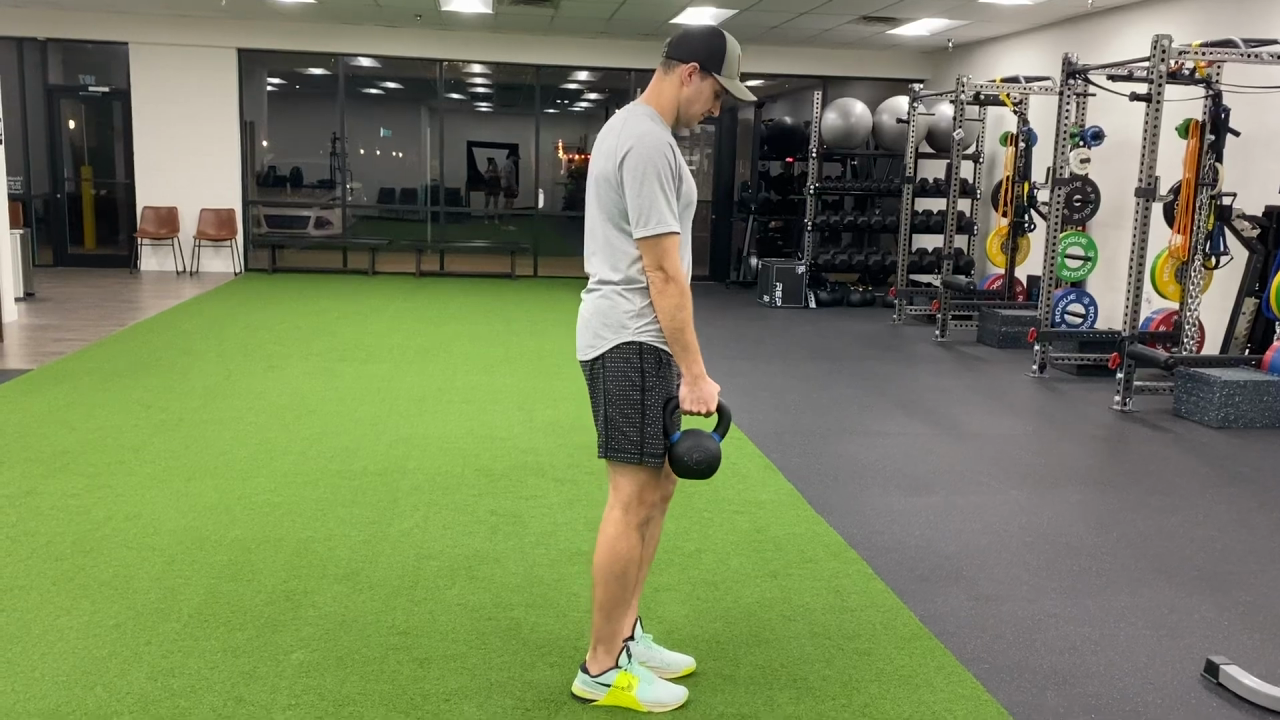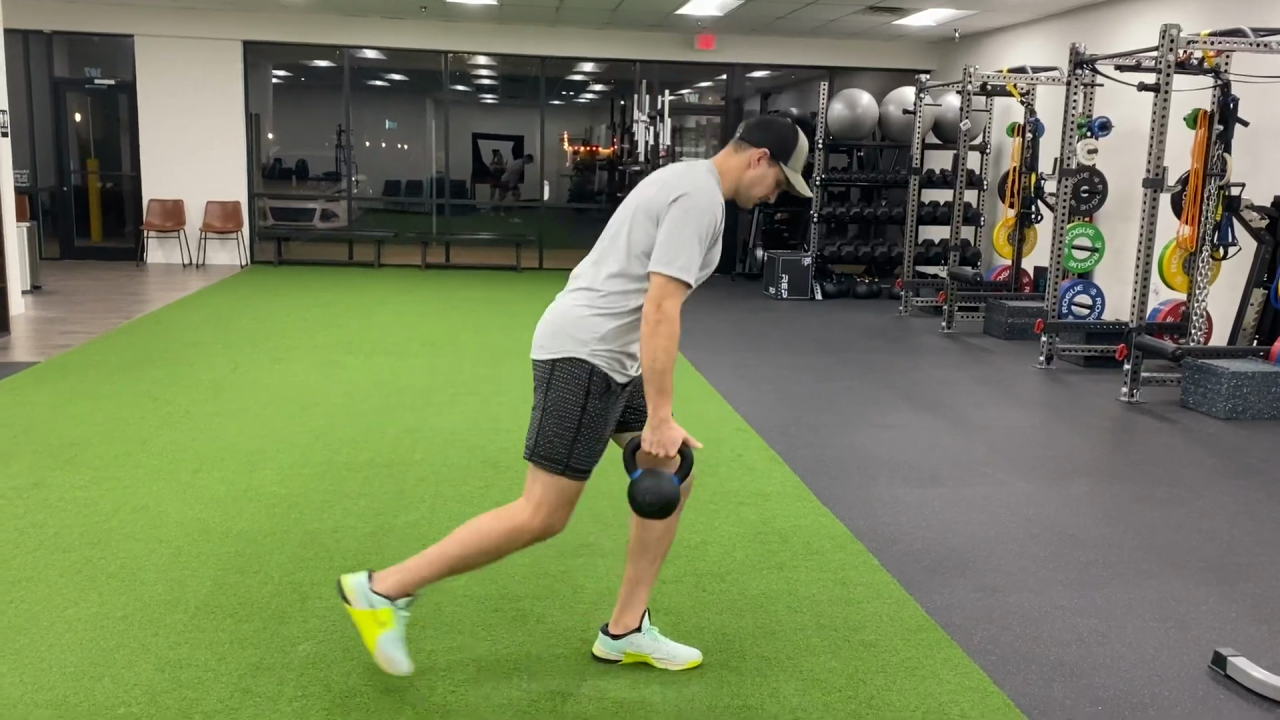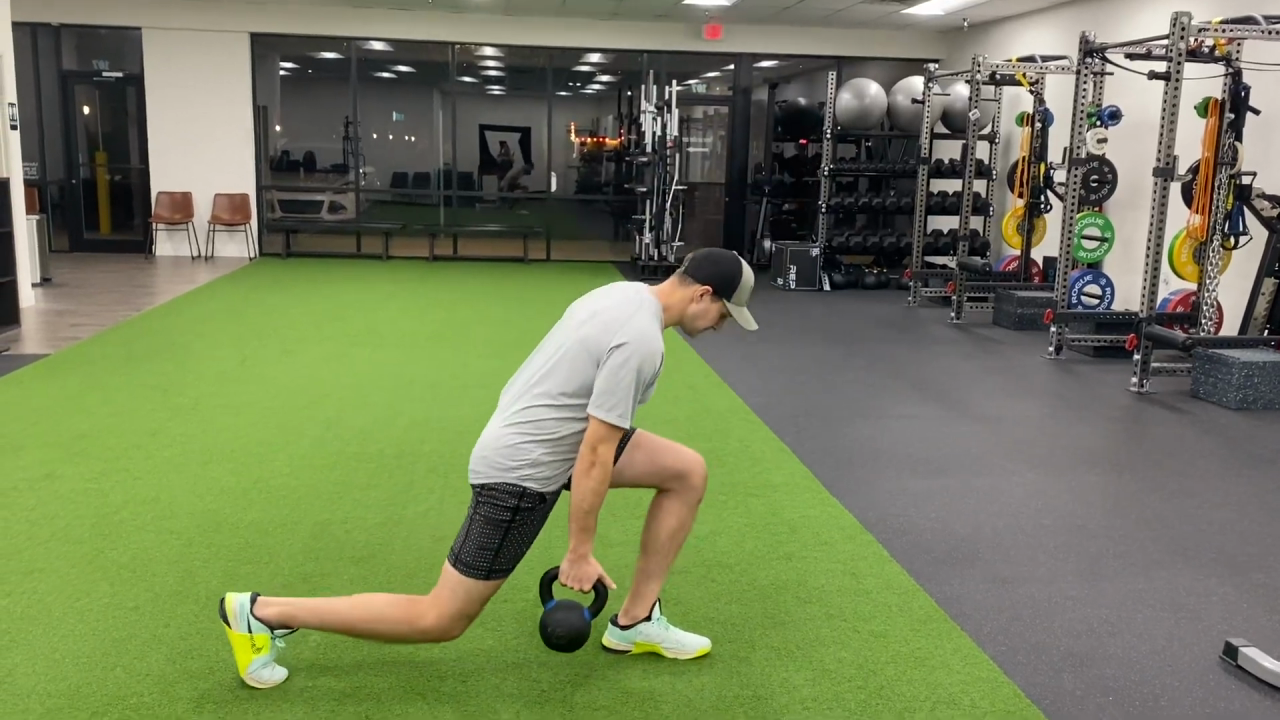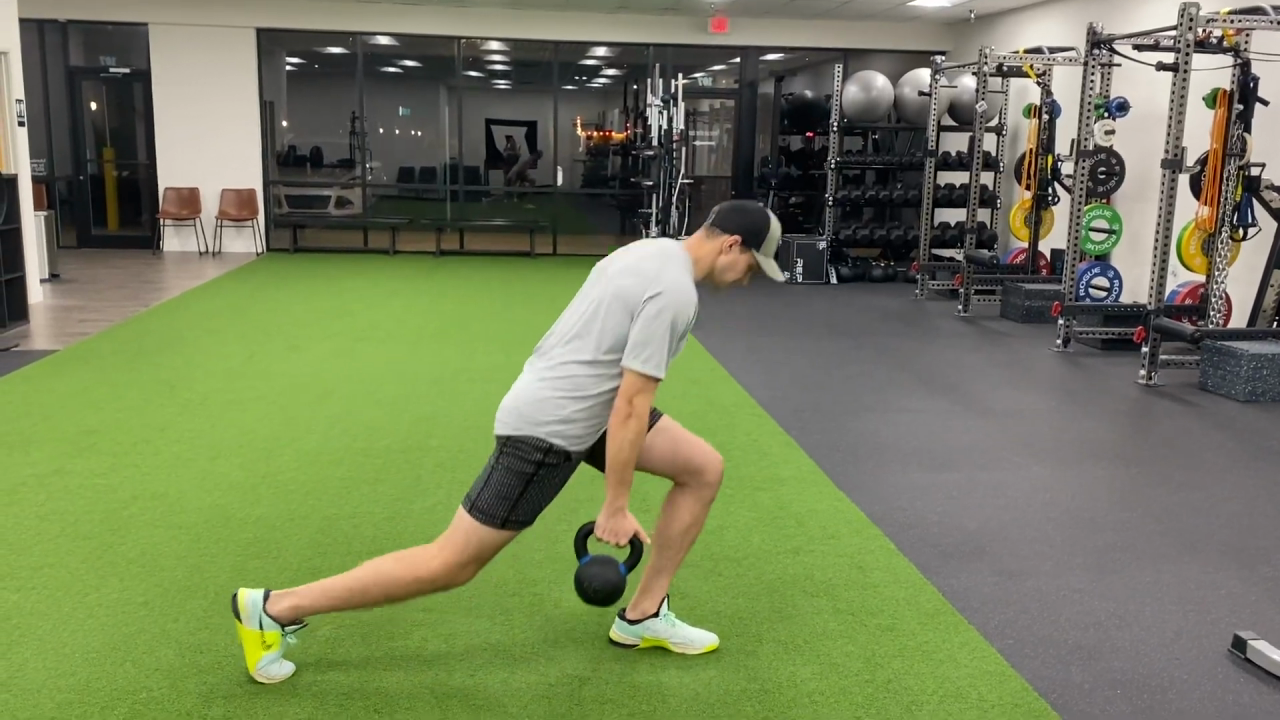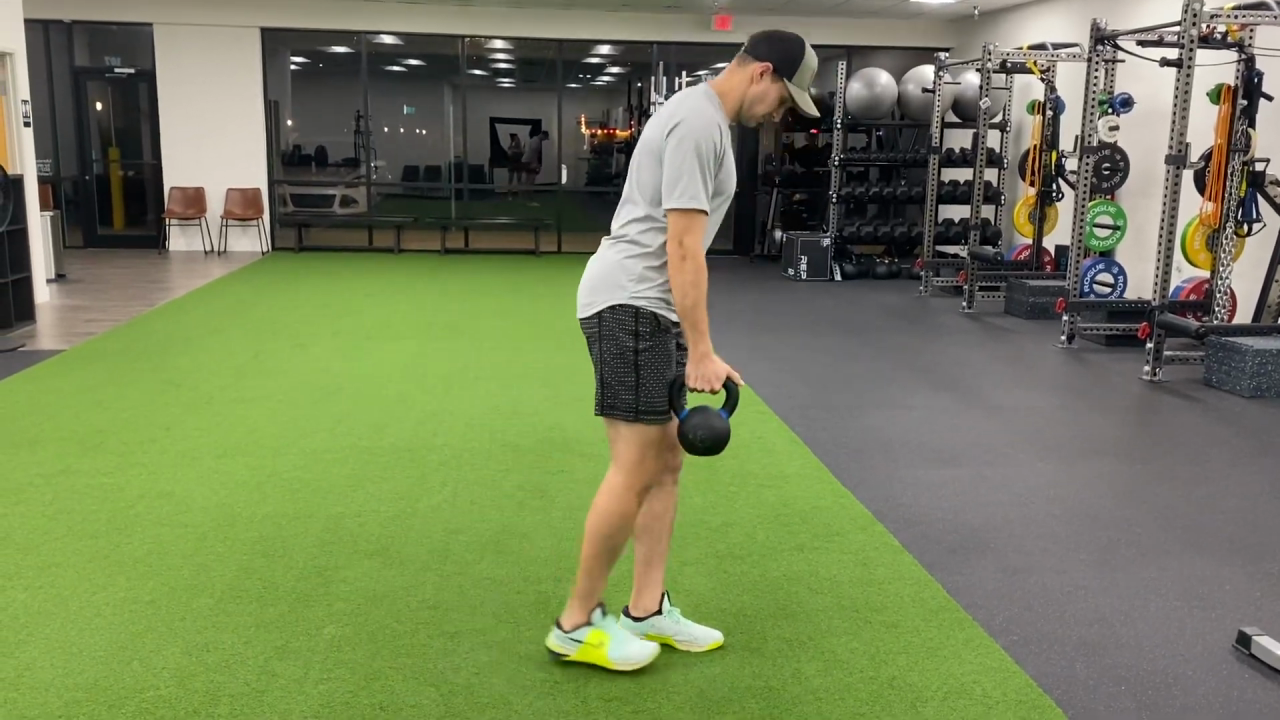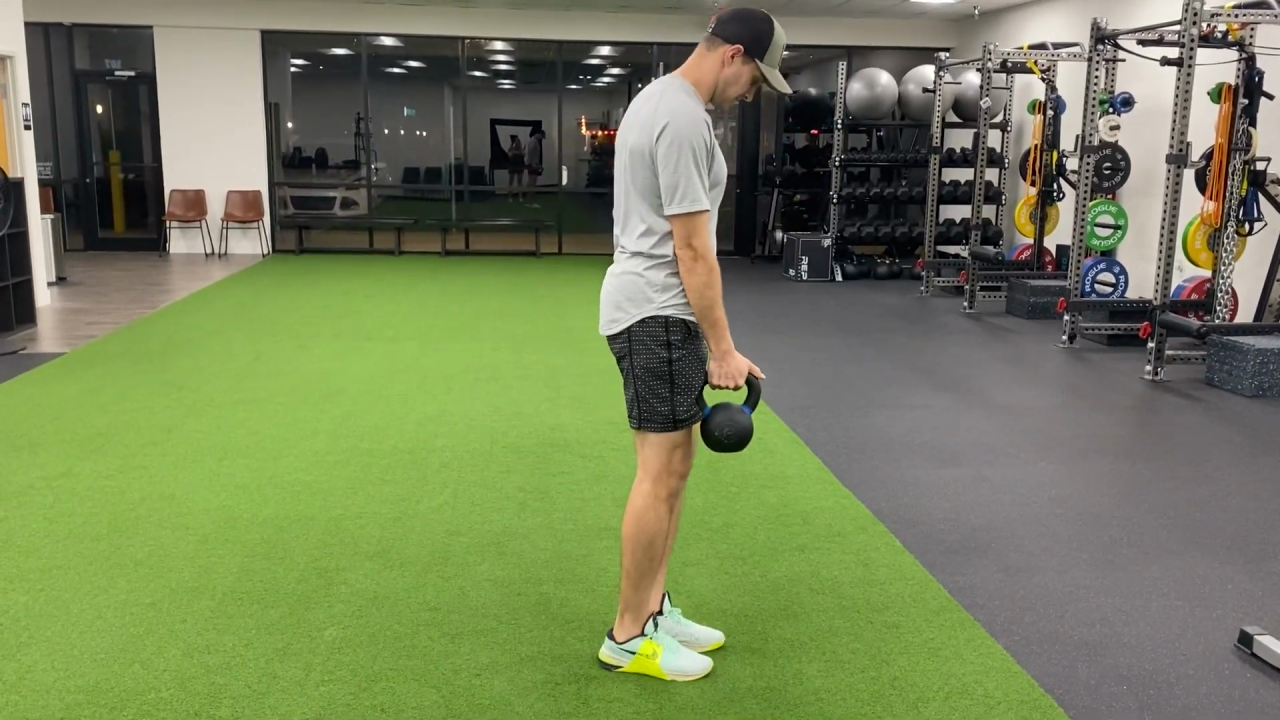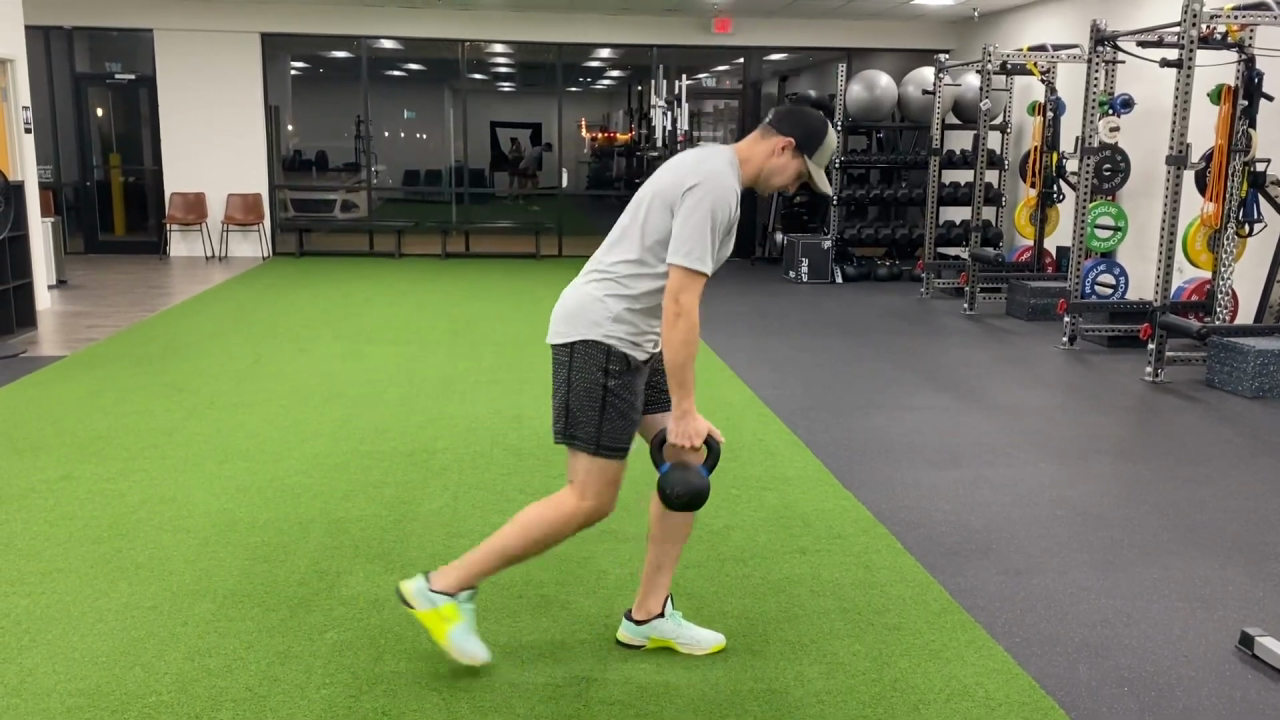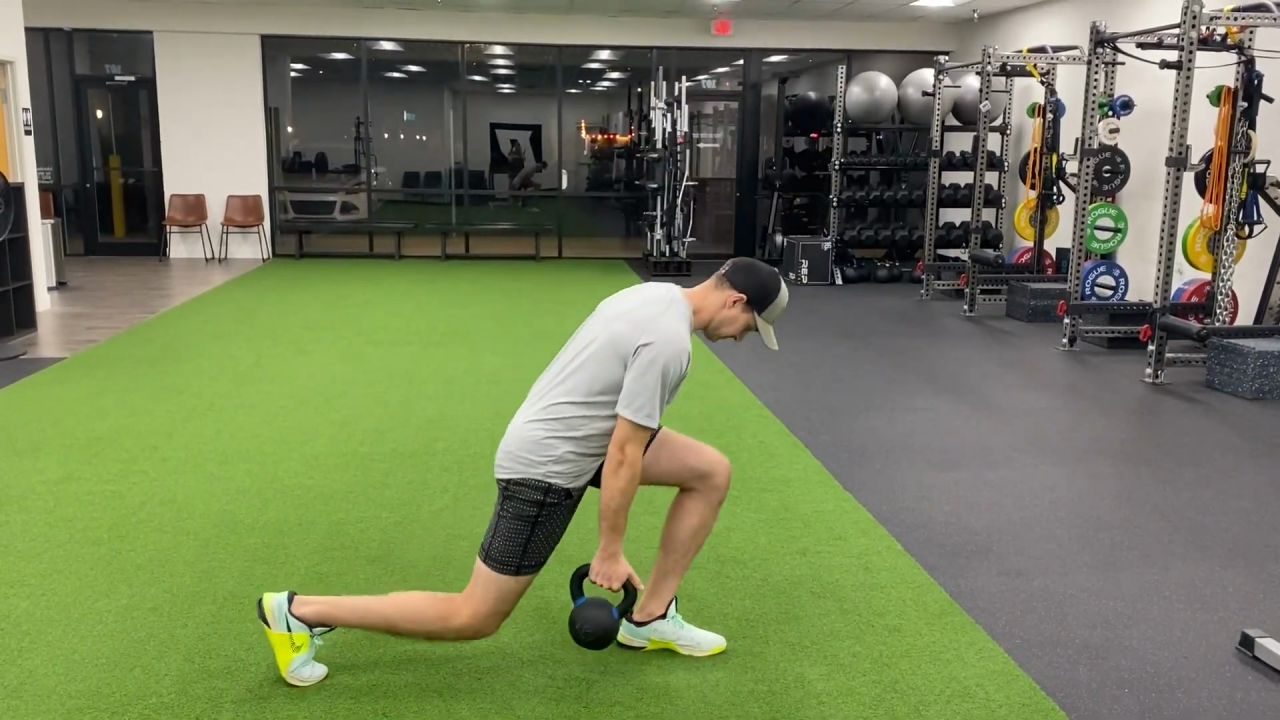
dt=0.5s
person 1, frame 1
left shoulder: (631, 128)
right shoulder: (649, 142)
right elbow: (664, 272)
right wrist: (694, 374)
left hip: (630, 336)
right hip: (633, 342)
left knee: (652, 493)
right knee: (634, 504)
left ankle: (624, 638)
right ankle: (603, 670)
person 1, frame 2
left shoulder: (690, 179)
right shoulder: (702, 201)
right elbow: (660, 309)
right wrist: (659, 419)
left hip: (610, 352)
right hip: (585, 353)
left knee: (674, 477)
right knee: (541, 516)
left ankle: (625, 630)
right ankle: (384, 592)
person 1, frame 3
left shoulder: (624, 293)
right shoulder: (641, 342)
right elbow: (597, 455)
right wrist: (580, 555)
left hip: (533, 440)
right hip: (523, 469)
left knee: (688, 473)
right knee: (441, 619)
left ankle: (635, 621)
right ankle: (261, 615)
person 1, frame 4
left shoulder: (650, 252)
right shoulder: (675, 290)
right elbow: (631, 406)
right wrist: (615, 509)
left hip: (576, 408)
right hip: (547, 426)
left knee: (703, 468)
right knee: (451, 565)
left ankle: (643, 615)
right ankle: (274, 611)
person 1, frame 5
left shoulder: (701, 112)
right shoulder: (699, 124)
right elbow: (683, 246)
left wrist: (695, 343)
right wrist: (701, 353)
left hip: (649, 303)
right hip: (631, 305)
left knee: (662, 461)
right knee: (638, 470)
left ankle: (645, 611)
right ankle: (577, 622)
person 1, frame 6
left shoulder: (657, 99)
right shoulder: (683, 118)
right elbow: (693, 249)
right wrist: (723, 349)
left hip: (651, 306)
right hip: (658, 313)
left knee: (673, 469)
right knee: (661, 476)
left ankle: (652, 613)
right ankle: (628, 637)
person 1, frame 7
left shoulder: (708, 168)
right shoulder: (717, 186)
right elbow: (680, 306)
right wrist: (685, 411)
left hip: (632, 336)
right hip: (601, 335)
left knee: (692, 463)
right knee: (590, 499)
left ankle: (649, 615)
right ankle: (443, 588)
person 1, frame 8
left shoulder: (656, 294)
right shoulder: (668, 344)
right elbow: (624, 456)
right wrist: (610, 552)
left hip: (559, 439)
right hip: (548, 466)
left knee: (712, 473)
right knee: (475, 616)
left ankle: (651, 616)
right ankle: (298, 612)
